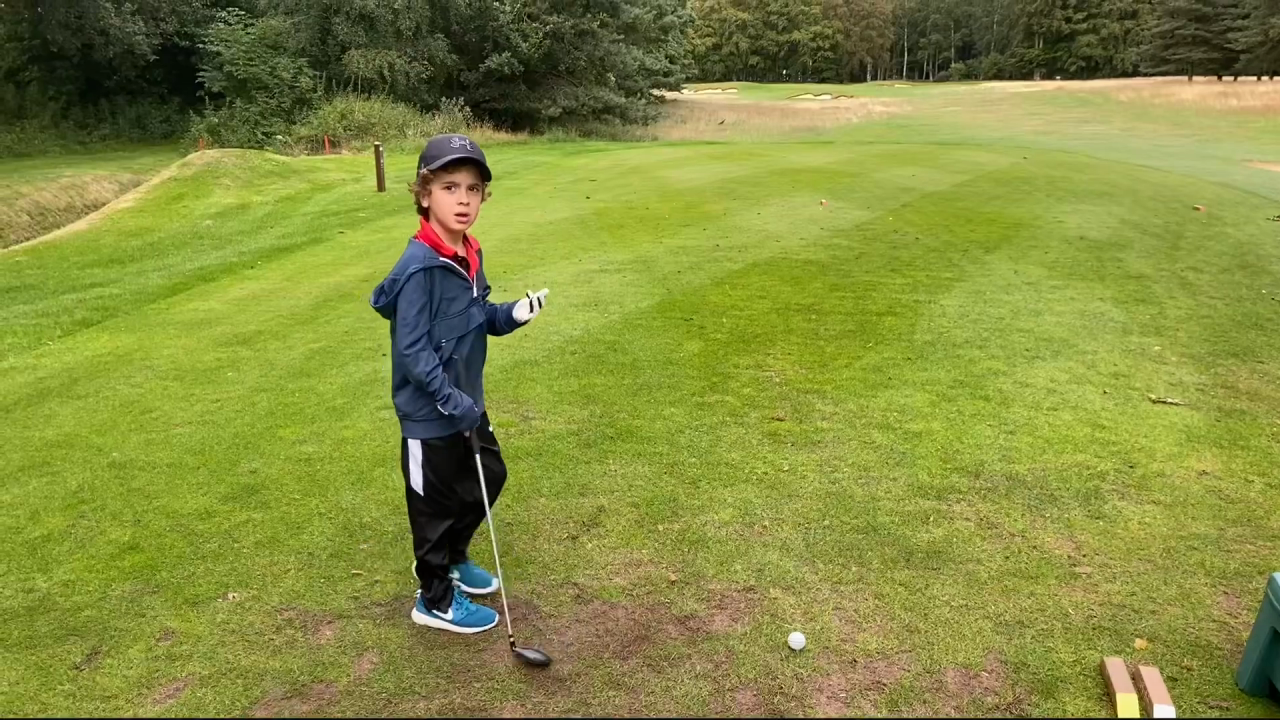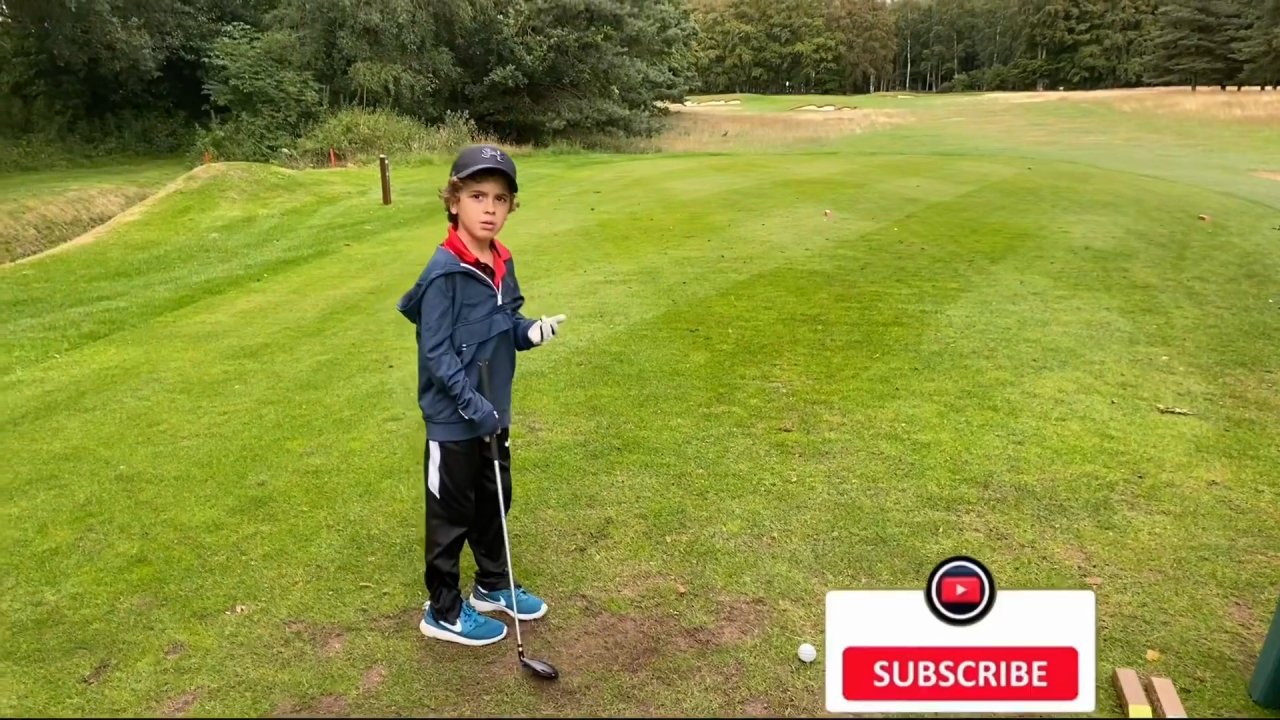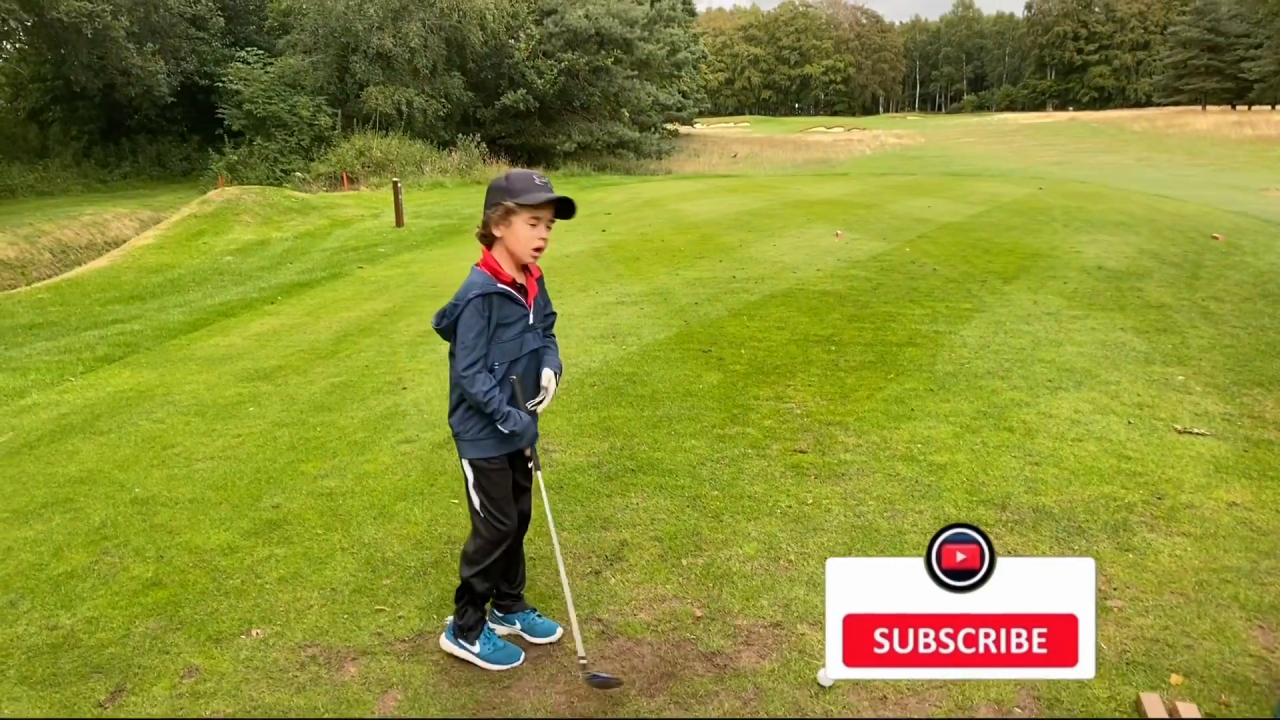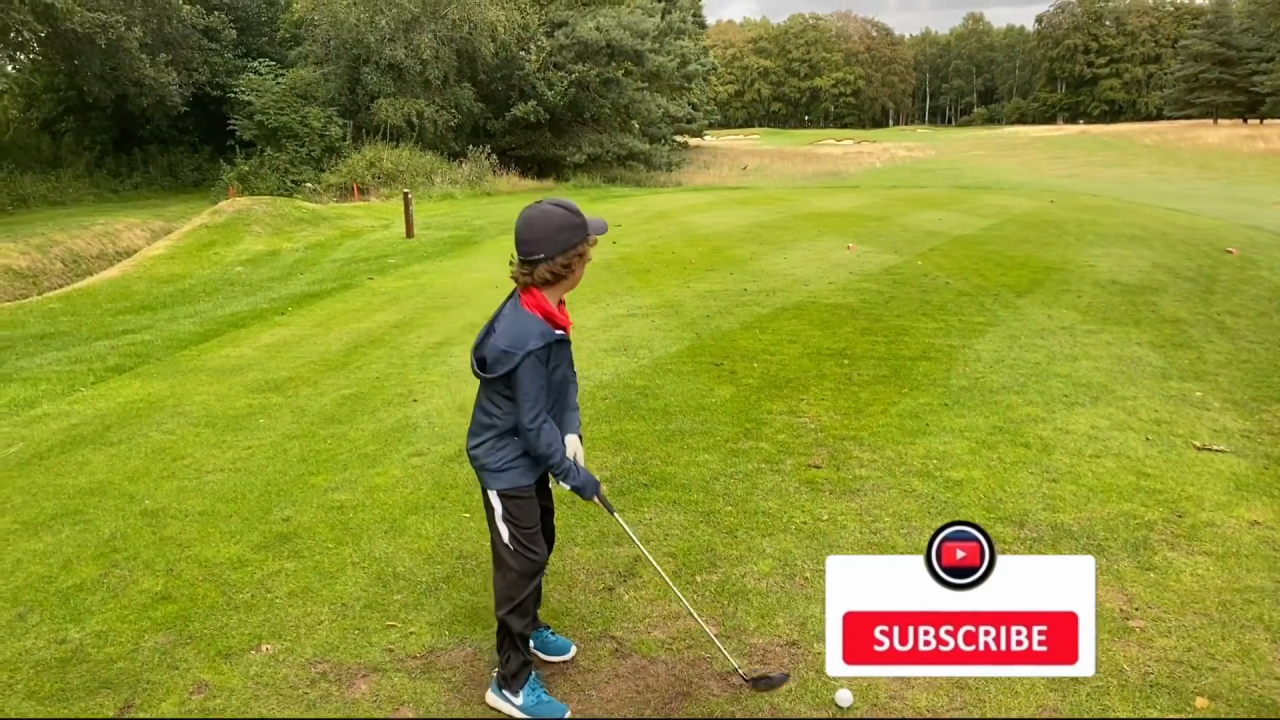
dt=0.4s
person 1, frame 1
left shoulder: (469, 254)
right shoulder: (419, 268)
right elbow: (413, 352)
left wrist: (512, 314)
right wrist: (453, 403)
left hip: (465, 402)
right hip: (429, 413)
left knee: (489, 476)
right knee: (438, 505)
left ankle: (451, 559)
right ankle: (436, 600)
person 1, frame 2
left shoulder: (501, 263)
right shoulder: (444, 274)
right elbow: (436, 353)
left wrist: (530, 330)
right wrist: (474, 406)
left hip: (493, 411)
right hip: (453, 420)
left knee: (495, 501)
right knee: (452, 513)
left ankle: (492, 587)
right ankle: (444, 612)
person 1, frame 3
left shoulder: (532, 281)
right shoulder: (480, 294)
left elbow: (545, 334)
right elbow: (469, 374)
left wrist: (550, 368)
right wrist: (511, 420)
left hip: (514, 424)
right hip: (484, 434)
left knee: (517, 520)
right knee: (495, 527)
left ankle: (509, 607)
right ankle: (466, 630)
person 1, frame 4
left shoulder: (541, 309)
right shoulder: (528, 338)
left elbow: (563, 379)
right elbow: (533, 421)
left wrist: (571, 431)
right wrist: (571, 472)
left hip: (523, 454)
right hip: (503, 460)
left knee: (541, 541)
right knee: (523, 561)
left ankle: (525, 628)
